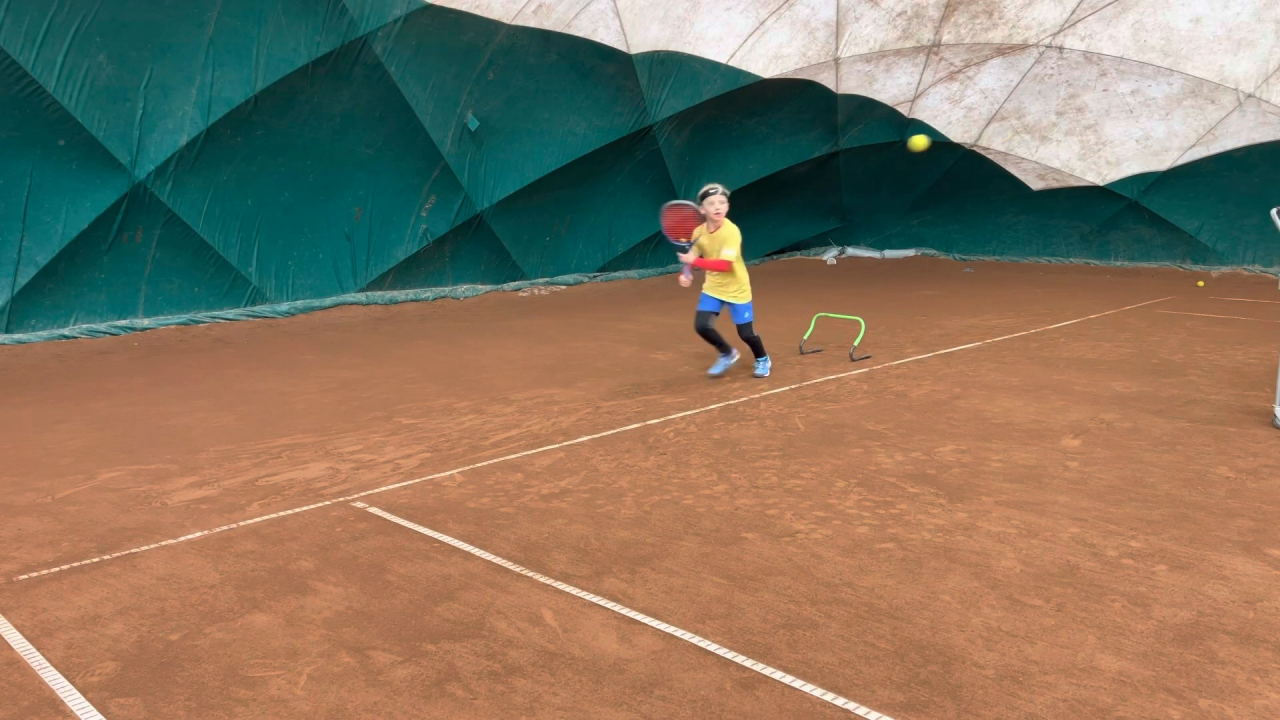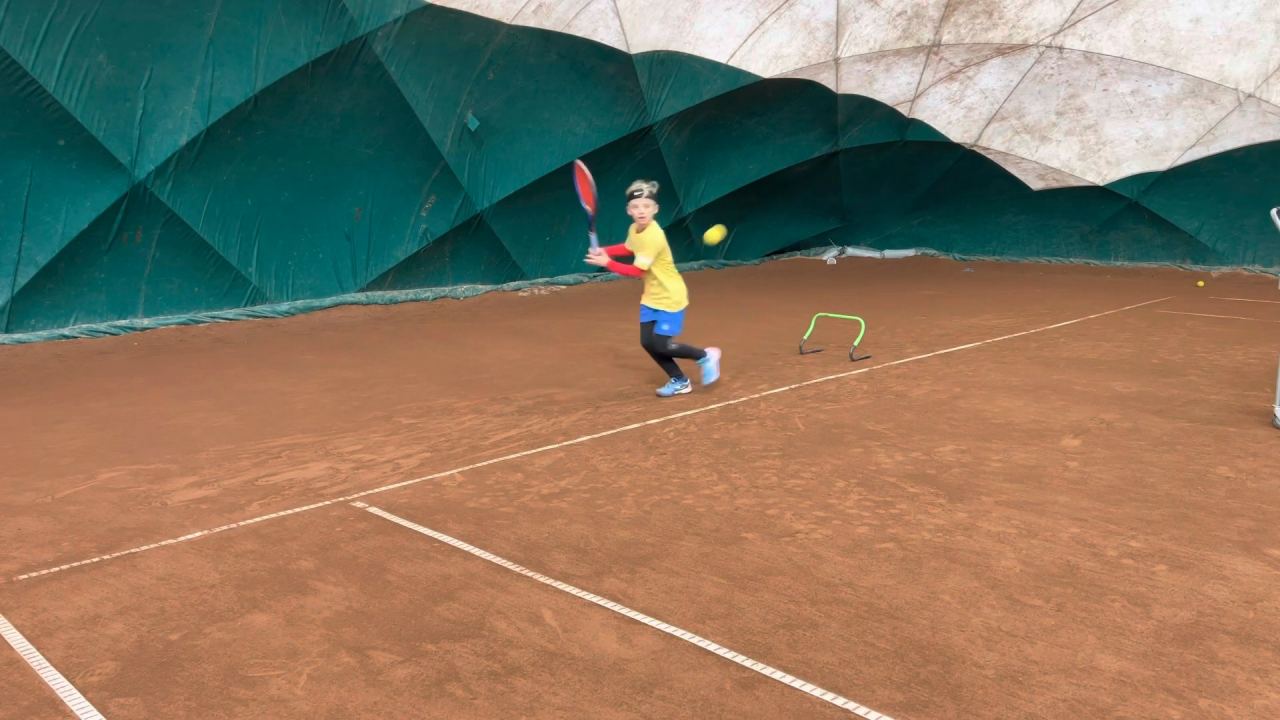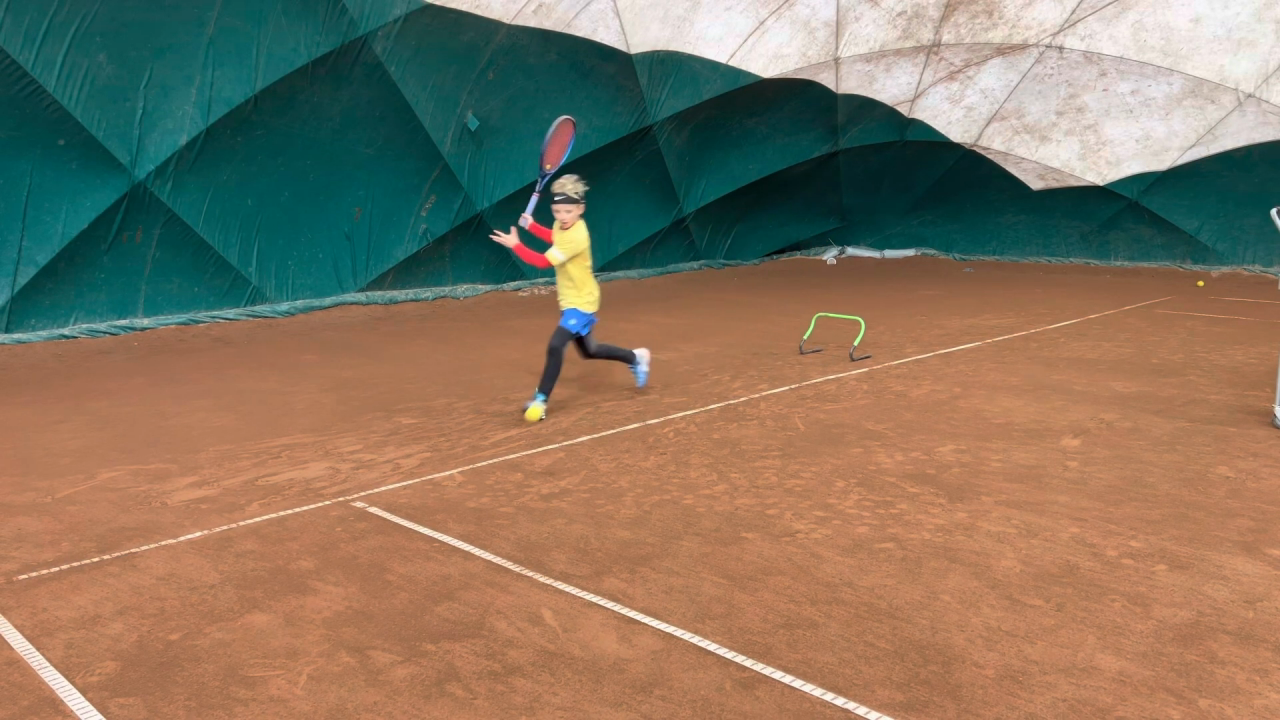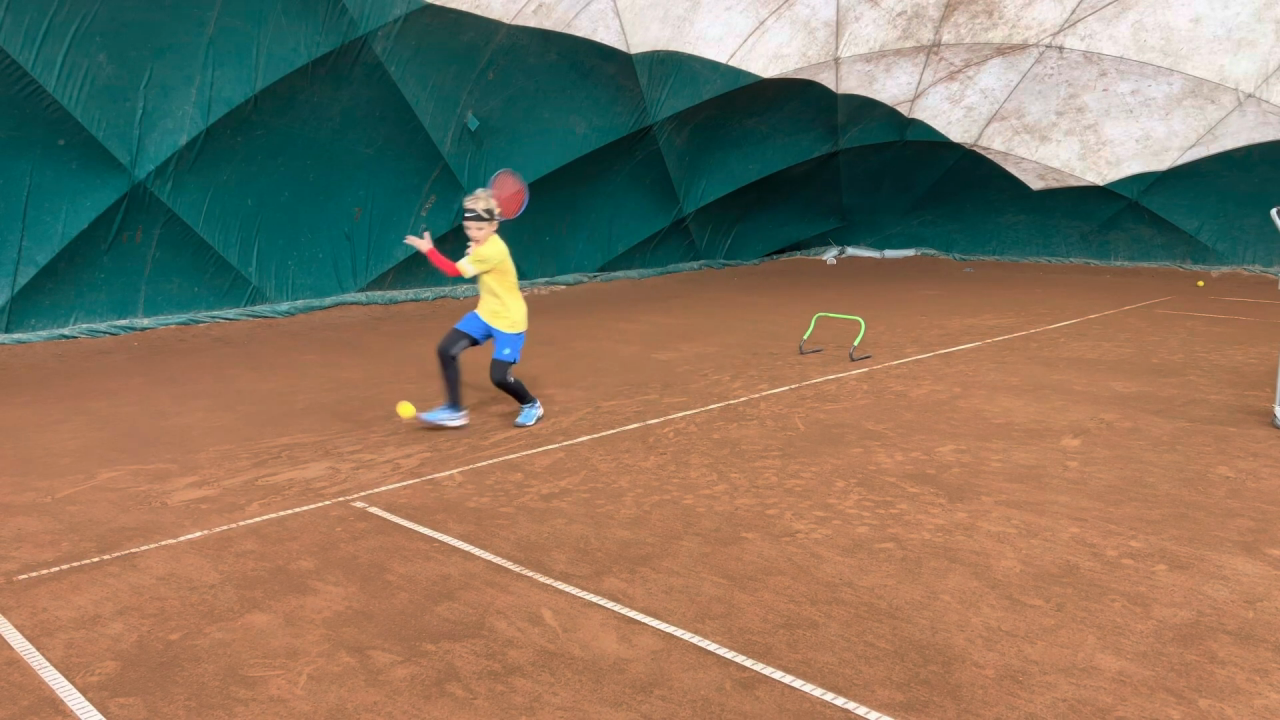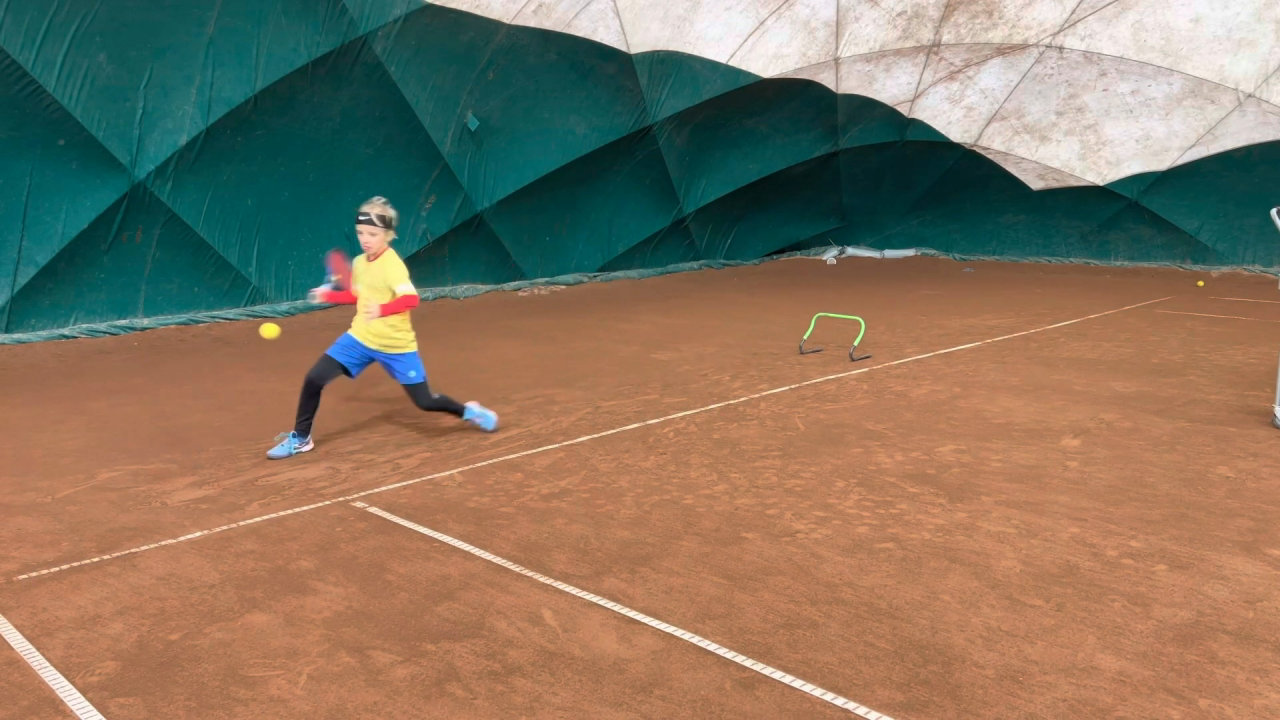
dt=0.2s
person 1, frame 1
left shoulder: (731, 231)
right shoulder: (699, 232)
left elbow: (725, 265)
right elbow: (694, 256)
left wrist: (695, 261)
right wrist: (687, 275)
left hip: (737, 289)
right hip: (713, 289)
left knee: (745, 334)
right knee: (702, 326)
left ankle: (762, 359)
right ankle: (727, 354)
person 1, frame 2
left shoulder: (652, 236)
right shoulder: (634, 229)
left elbow: (638, 271)
right elbow: (628, 249)
left wrist: (607, 263)
right wrist: (604, 251)
left hip: (671, 297)
right hip: (653, 296)
left knee: (662, 347)
right knee: (648, 343)
left ankle: (705, 356)
right ankle: (679, 381)
person 1, frame 3
left shoulder: (575, 236)
right shoulder: (561, 225)
left elbow: (545, 261)
left wrist: (515, 245)
right wrist: (531, 225)
left hip: (581, 301)
right hip: (570, 300)
left knee: (555, 346)
right knee: (588, 350)
left ankle: (541, 399)
right ankle: (635, 357)
person 1, frame 4
left shoulder: (491, 251)
right shoulder: (487, 244)
left elbow: (454, 271)
left wrist: (428, 249)
right wrist: (474, 248)
left hip: (508, 320)
right hip: (486, 314)
left knee: (499, 377)
right knee: (446, 350)
left ankle: (531, 405)
right ankle: (453, 410)
person 1, frame 5
left shoulder: (392, 265)
right shoulder: (359, 263)
left elbow: (411, 300)
left wrist: (381, 309)
right wrist: (330, 294)
left hip: (397, 344)
right hip: (360, 337)
left knee: (425, 402)
right knee: (314, 379)
left ankle: (468, 411)
right ankle: (300, 438)
